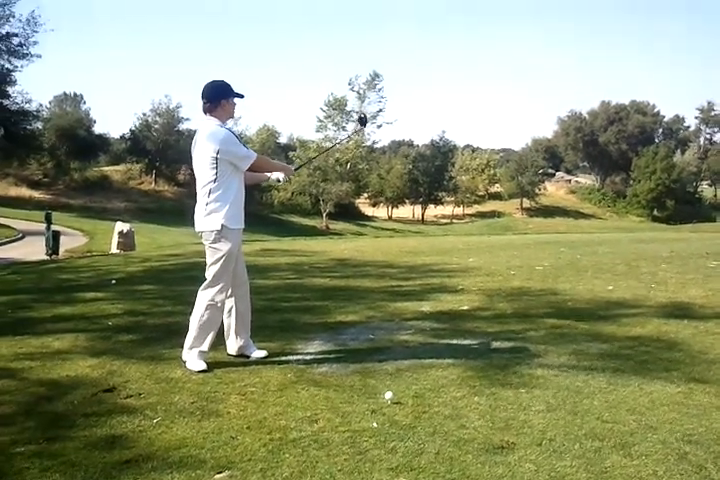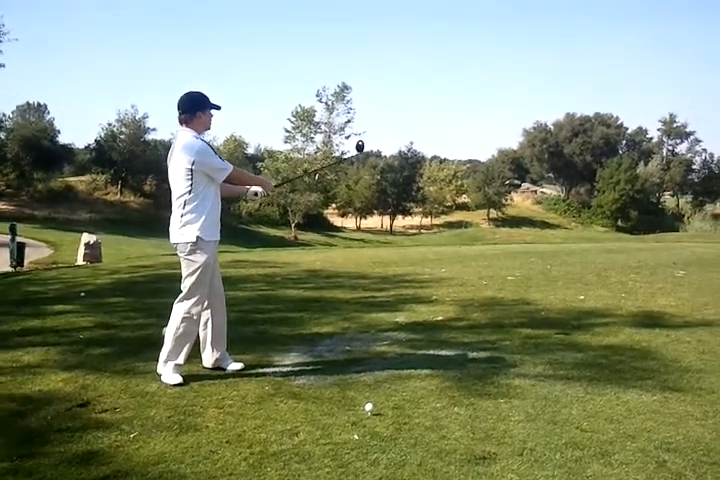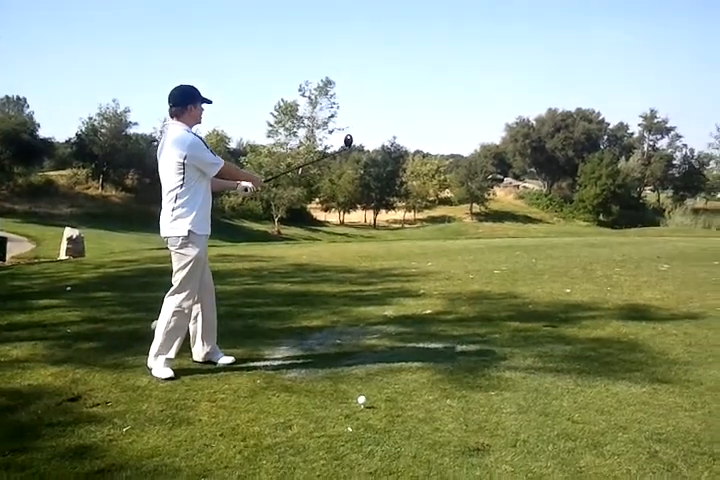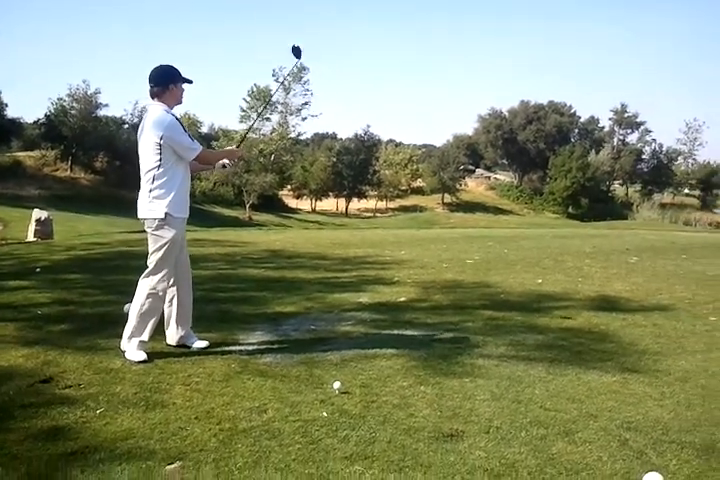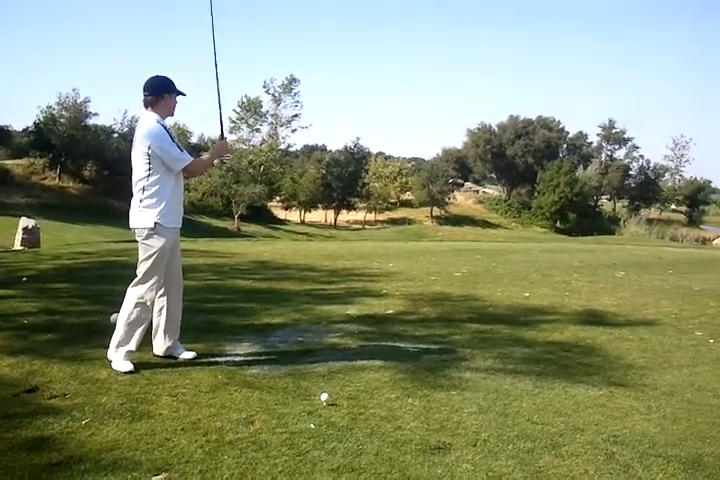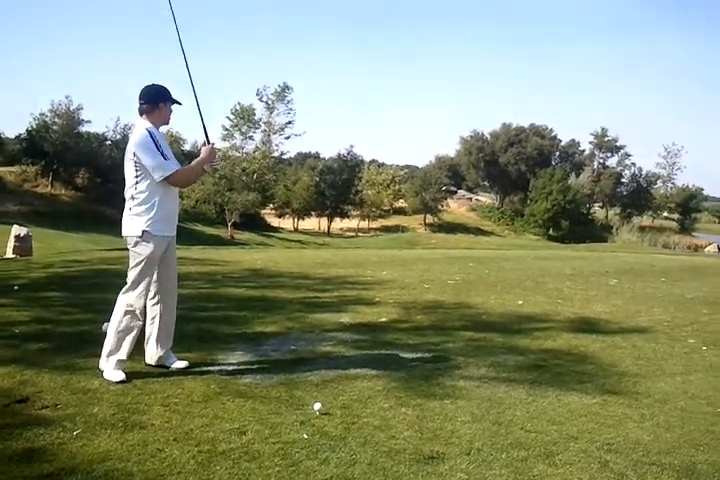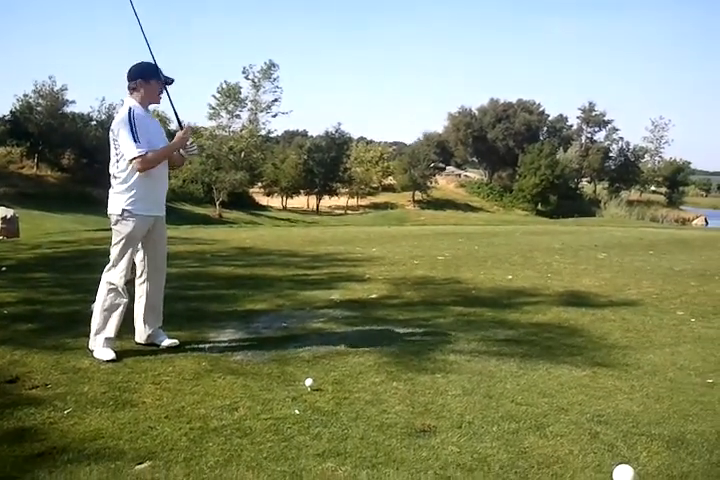
dt=0.3s
person 1, frame 1
left shoulder: (206, 134)
right shoulder: (220, 135)
left elbow: (237, 175)
right elbow: (256, 161)
left wrist: (270, 176)
right wrist: (283, 168)
left hip: (226, 222)
right hip: (220, 224)
left knee: (237, 285)
right knee: (216, 288)
left ankle: (239, 342)
right ankle: (193, 350)
person 1, frame 2
left shoulder: (183, 145)
right shoulder: (195, 146)
left elbow: (215, 187)
right elbow: (232, 174)
left wrist: (248, 190)
right wrist: (261, 182)
left hip: (201, 235)
right hip: (195, 235)
left knee: (213, 297)
right knee: (191, 301)
left ankle: (215, 354)
right ankle: (168, 363)
person 1, frame 3
left shoulder: (171, 138)
right shoulder: (187, 140)
left elbow: (204, 181)
right elbow: (223, 168)
left wrist: (237, 185)
right wrist: (251, 177)
left hip: (191, 228)
right hip: (186, 229)
left knee: (203, 291)
right knee: (183, 294)
left ankle: (205, 348)
right ankle: (159, 358)
person 1, frame 4
left shoulder: (154, 118)
right shoulder: (166, 121)
left elbow: (184, 163)
right elbow: (201, 155)
left wrist: (217, 162)
right wrist: (229, 154)
left hip: (170, 211)
right hip: (163, 212)
left knee: (180, 274)
right knee: (157, 277)
left ankle: (179, 332)
right ankle: (132, 340)
person 1, frame 5
left shoulder: (152, 128)
right shoulder: (156, 130)
left elbow: (181, 170)
right elbow: (190, 169)
left wrist: (210, 159)
right wrist: (215, 153)
left hip: (166, 221)
right hip: (155, 222)
left knee: (171, 284)
right knee: (146, 286)
left ankle: (166, 342)
right ankle: (119, 350)
person 1, frame 6
left shoulder: (153, 137)
right shoulder: (146, 137)
left elbow: (176, 180)
right elbow: (175, 179)
left wrist: (203, 166)
right wrist: (203, 159)
left hip: (163, 230)
right hip: (147, 230)
left knee: (165, 292)
right knee: (135, 295)
left ankle: (159, 352)
right ankle: (111, 360)
person 1, frame 7
left shoulder: (152, 120)
right shoulder: (128, 116)
left elbow: (169, 163)
right elbow: (140, 163)
left wrist: (183, 153)
right wrist: (174, 145)
left hip: (155, 209)
right hip: (130, 208)
left knee: (154, 272)
right knee: (118, 274)
left ankle: (148, 330)
right ankle: (100, 339)
